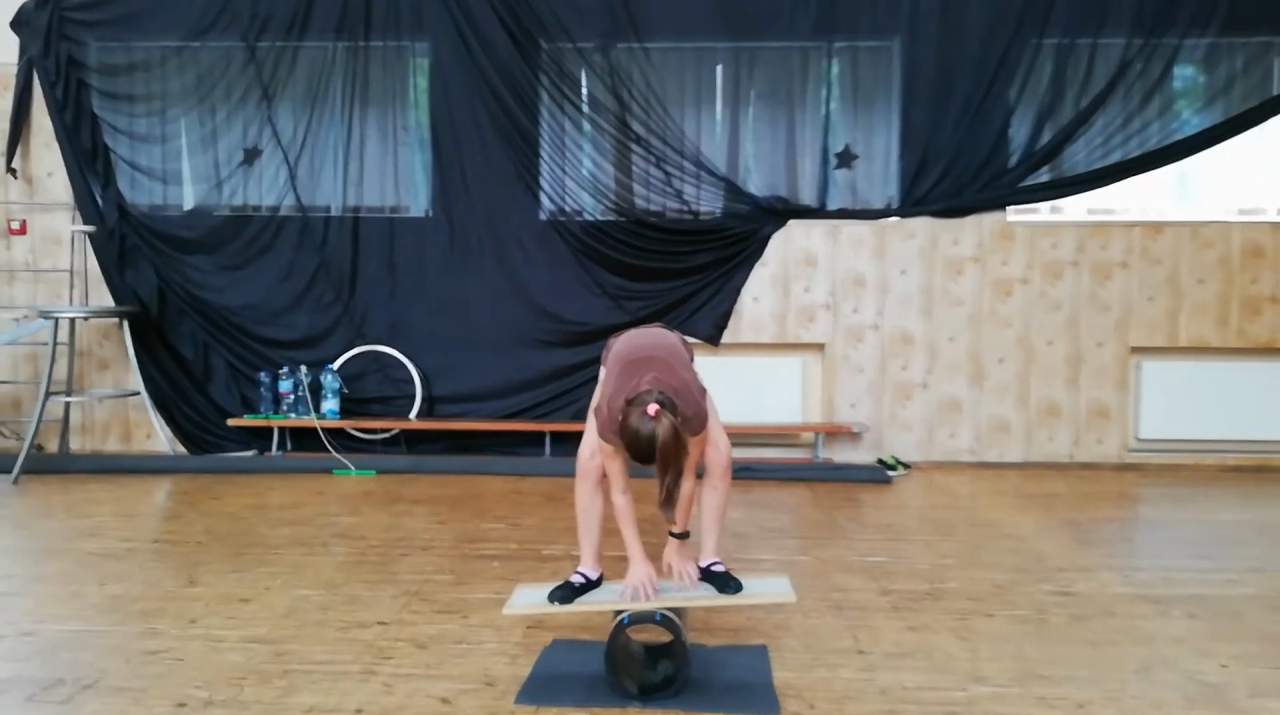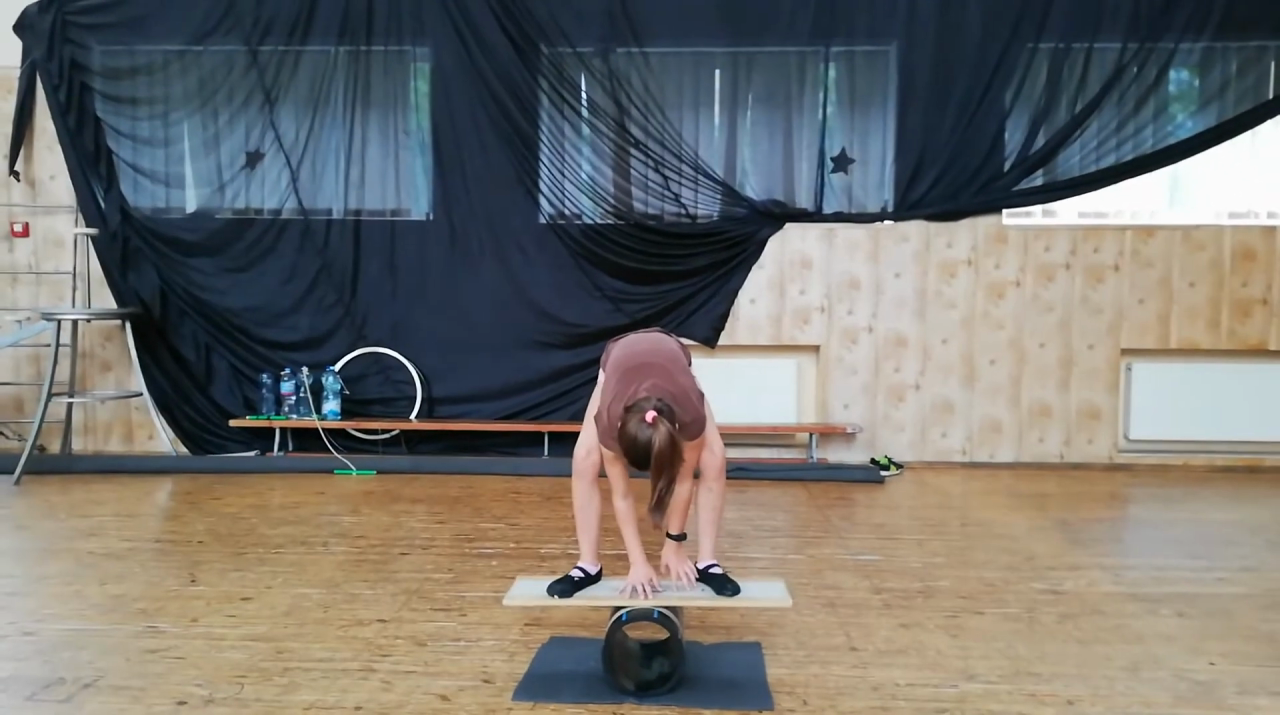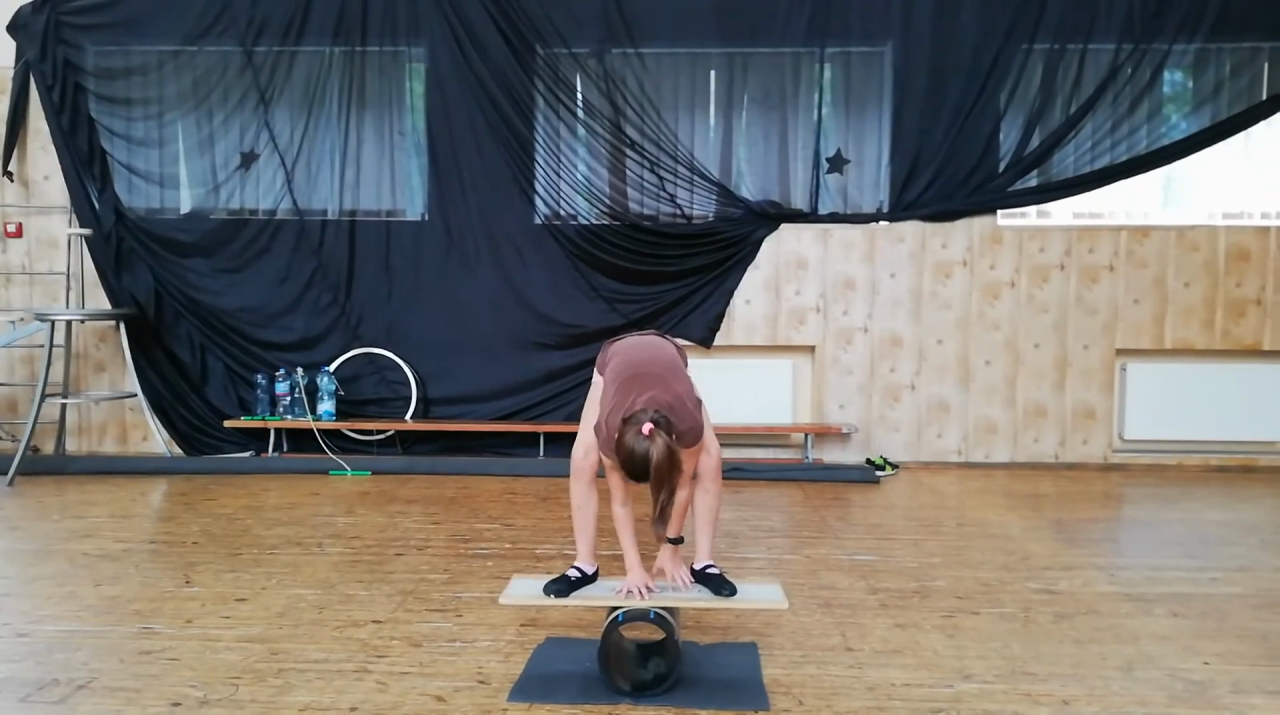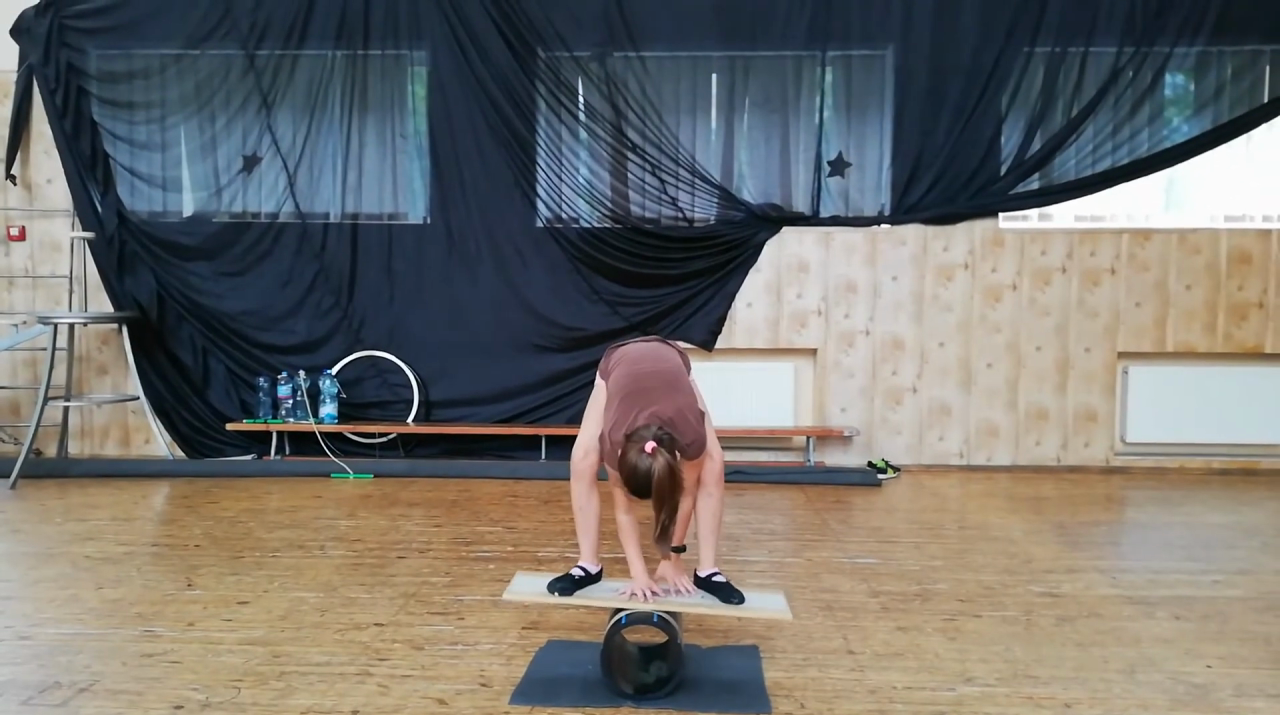
dt=0.2s
person 1, frame 1
left shoulder: (692, 408)
right shoulder: (611, 413)
left elbow: (686, 477)
right elbow: (619, 491)
left wrist: (677, 541)
right wrist: (637, 560)
left knee: (719, 456)
right knee: (589, 462)
left ankle: (709, 561)
right ankle: (588, 570)
person 1, frame 2
left shoulder: (690, 414)
right shoulder: (610, 419)
left elbow: (683, 480)
right elbow: (621, 495)
left wrist: (674, 543)
right wrist: (638, 562)
left knee: (713, 459)
right knee: (585, 460)
left ankle: (706, 563)
right ankle: (588, 566)
person 1, frame 3
left shoulder: (688, 423)
right shoulder: (610, 428)
left elbow: (683, 486)
right elbow: (620, 502)
left wrist: (671, 548)
right wrist: (634, 568)
right hip: (614, 358)
left knee: (709, 460)
right knee: (583, 460)
left ankle: (703, 564)
right ankle: (585, 566)
person 1, frame 4
left shoulder: (691, 435)
right shoulder: (614, 440)
left elbow: (686, 496)
right elbow: (624, 510)
left wrist: (672, 557)
right wrist: (638, 573)
left hip: (671, 362)
right hip: (617, 364)
left knee: (712, 464)
right knee: (583, 461)
left ankle: (707, 571)
right ankle: (588, 566)
